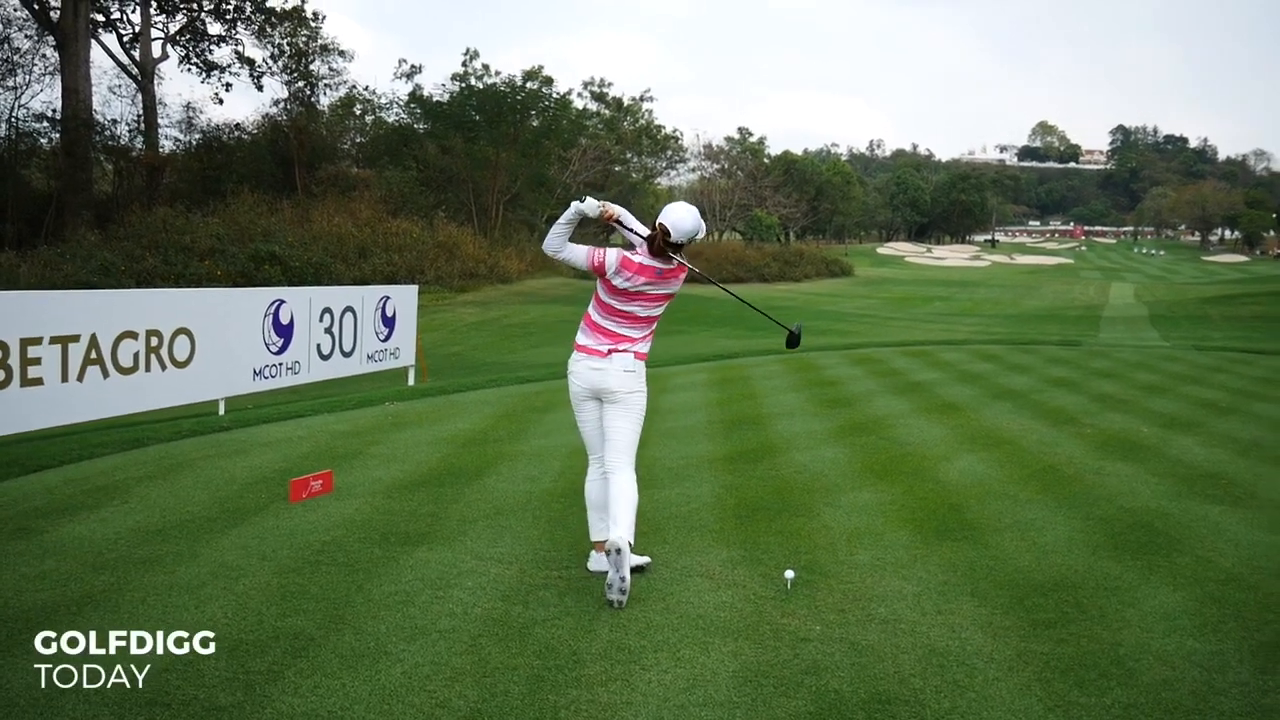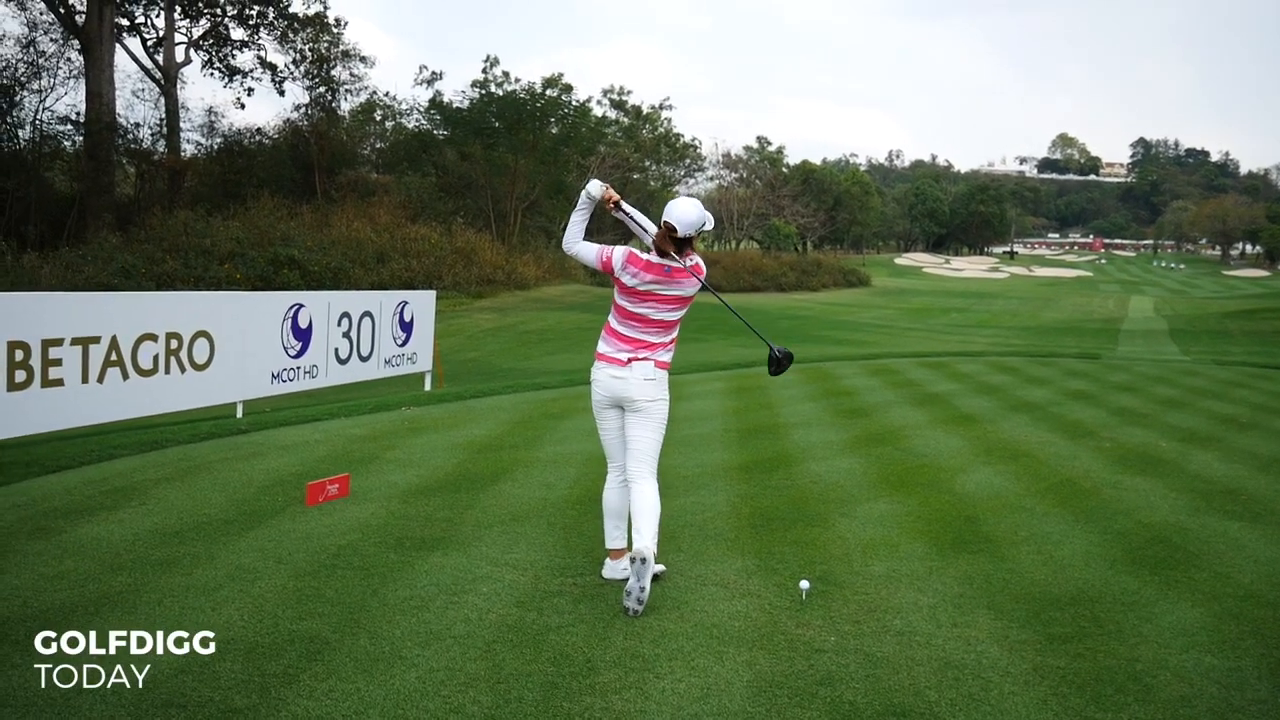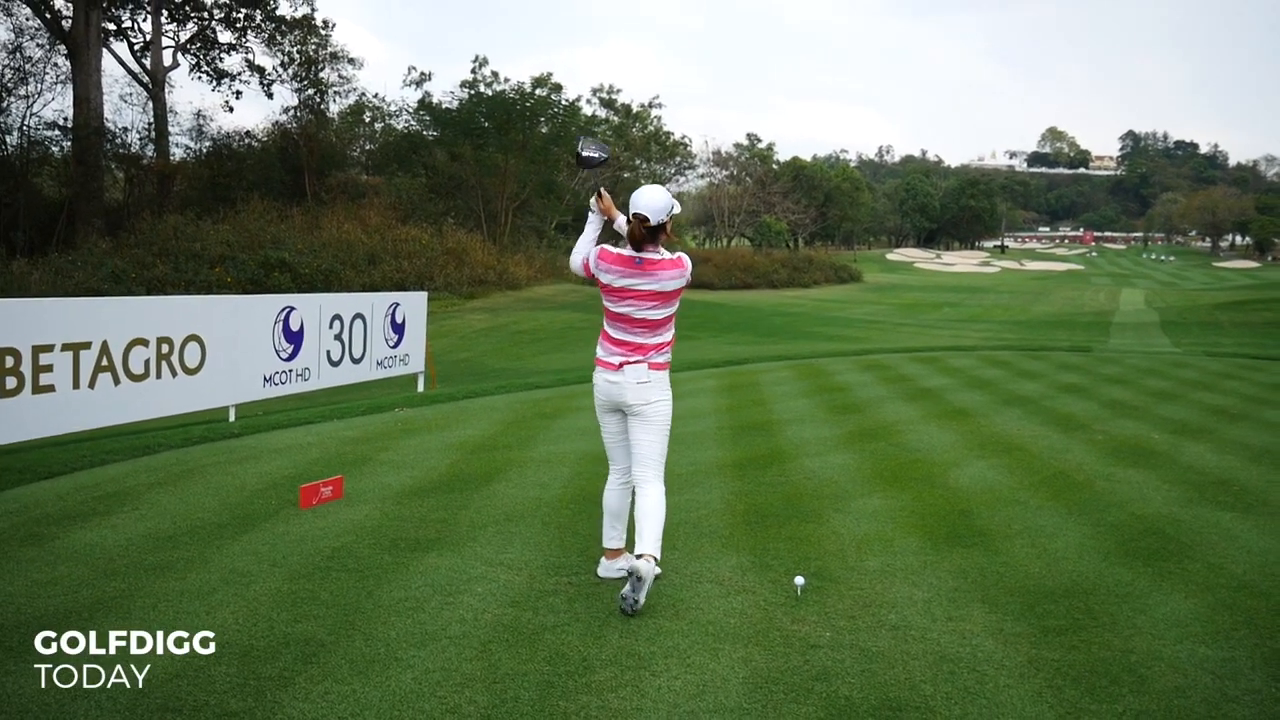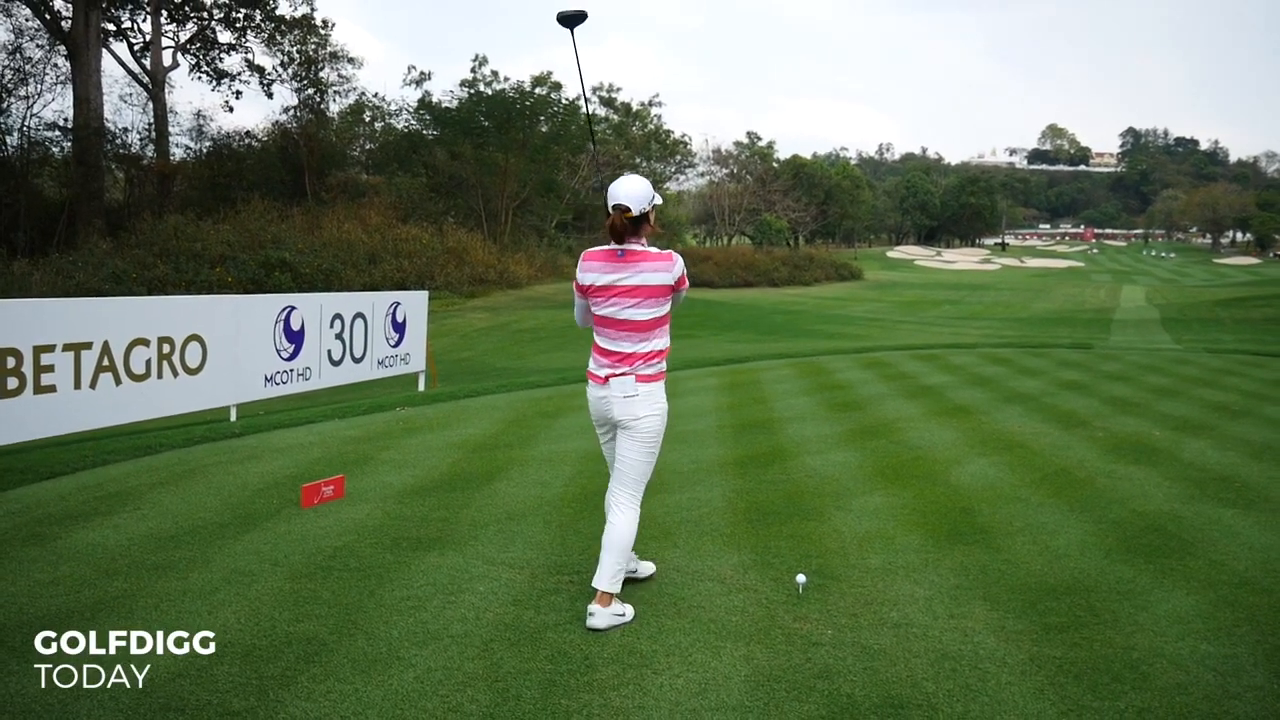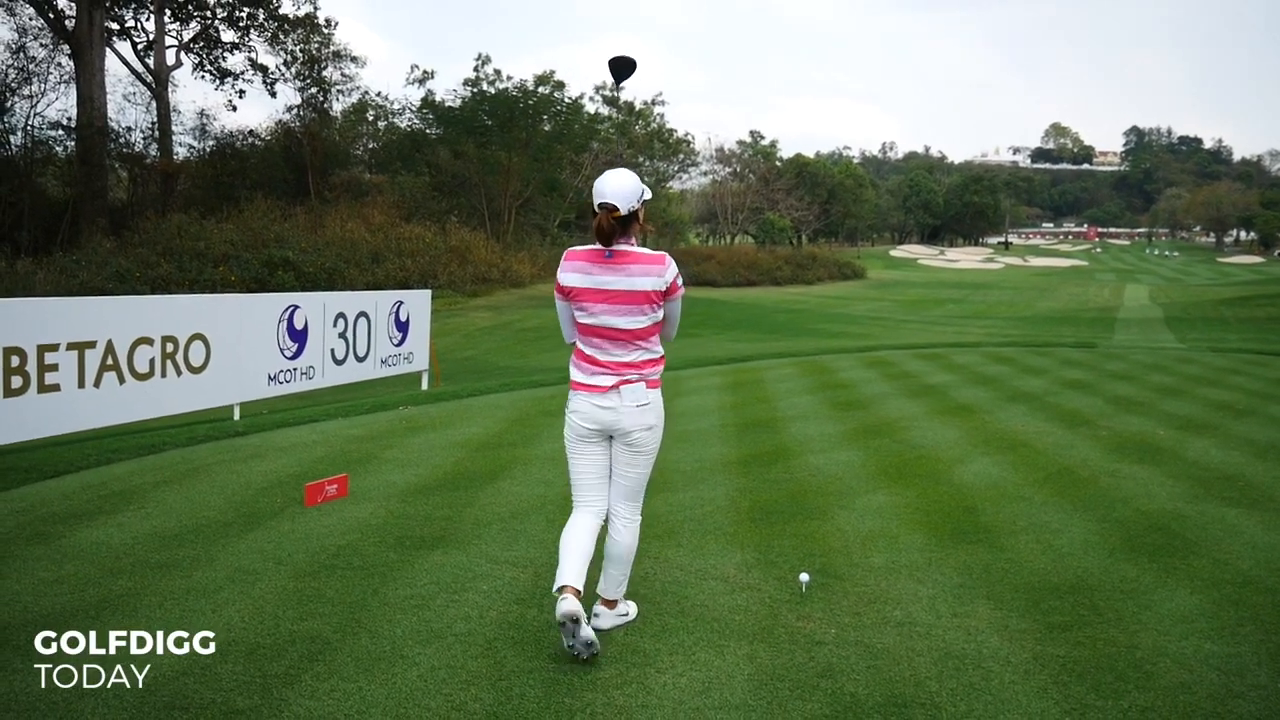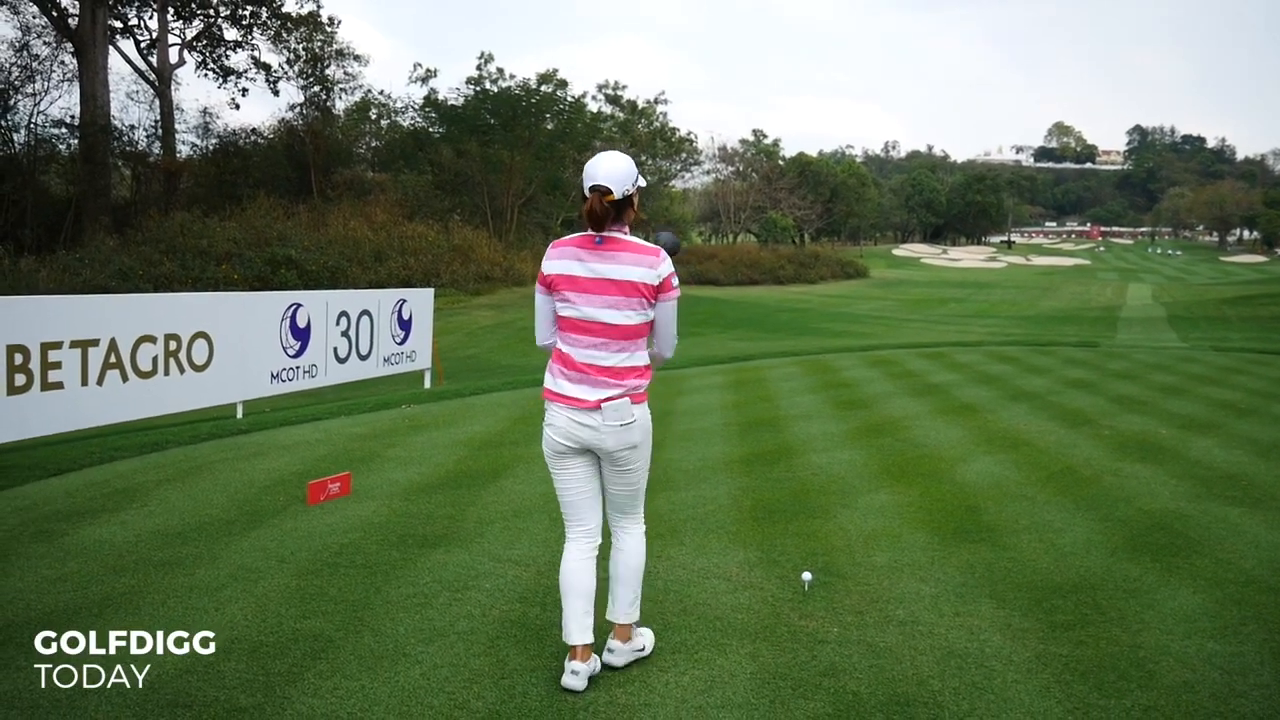
dt=0.4s
person 1, frame 1
left shoulder: (617, 263)
right shoulder: (677, 271)
left elbow: (552, 247)
right elbow: (643, 239)
left wrist: (581, 209)
right wrist: (611, 210)
left hip: (583, 369)
right hip: (625, 375)
left knee: (599, 463)
right knee: (620, 467)
left ankle: (601, 550)
right ankle: (618, 544)
person 1, frame 2
left shoulder: (627, 261)
right shoulder: (696, 272)
left elbow: (571, 245)
right elbow: (662, 245)
left wrist: (589, 197)
right wrist: (622, 207)
left hip: (606, 376)
right hip: (648, 383)
left knee: (618, 471)
right knee: (642, 476)
left ankle: (617, 557)
right ankle: (643, 551)
person 1, frame 3
left shoulder: (603, 258)
right shoulder: (681, 266)
left elbow: (576, 264)
left wrist: (596, 216)
right wrist: (616, 220)
left hip: (607, 381)
right hip: (649, 385)
left knee: (620, 472)
right knee: (649, 481)
left ankle: (614, 556)
right ankle: (643, 562)
person 1, frame 4
left shoulder: (588, 262)
right shoulder: (669, 263)
left hip: (600, 391)
right hip: (642, 395)
left knee: (621, 482)
right knee: (627, 498)
left ankle: (617, 562)
right ankle: (604, 602)
person 1, frame 5
left shoulder: (570, 263)
right shoulder: (661, 267)
left elbow: (570, 333)
right elbow: (667, 332)
left hip: (585, 404)
right hip: (639, 404)
left knee: (586, 509)
right knee: (625, 511)
left ankle: (569, 599)
right ankle: (608, 605)
person 1, frame 6
left shoulder: (558, 254)
right shoulder: (655, 261)
left elbow: (546, 336)
right elbow: (665, 348)
left hip: (563, 416)
right hip: (624, 418)
left knee: (580, 537)
right knee: (628, 522)
left ankle: (578, 656)
right ankle: (624, 634)
